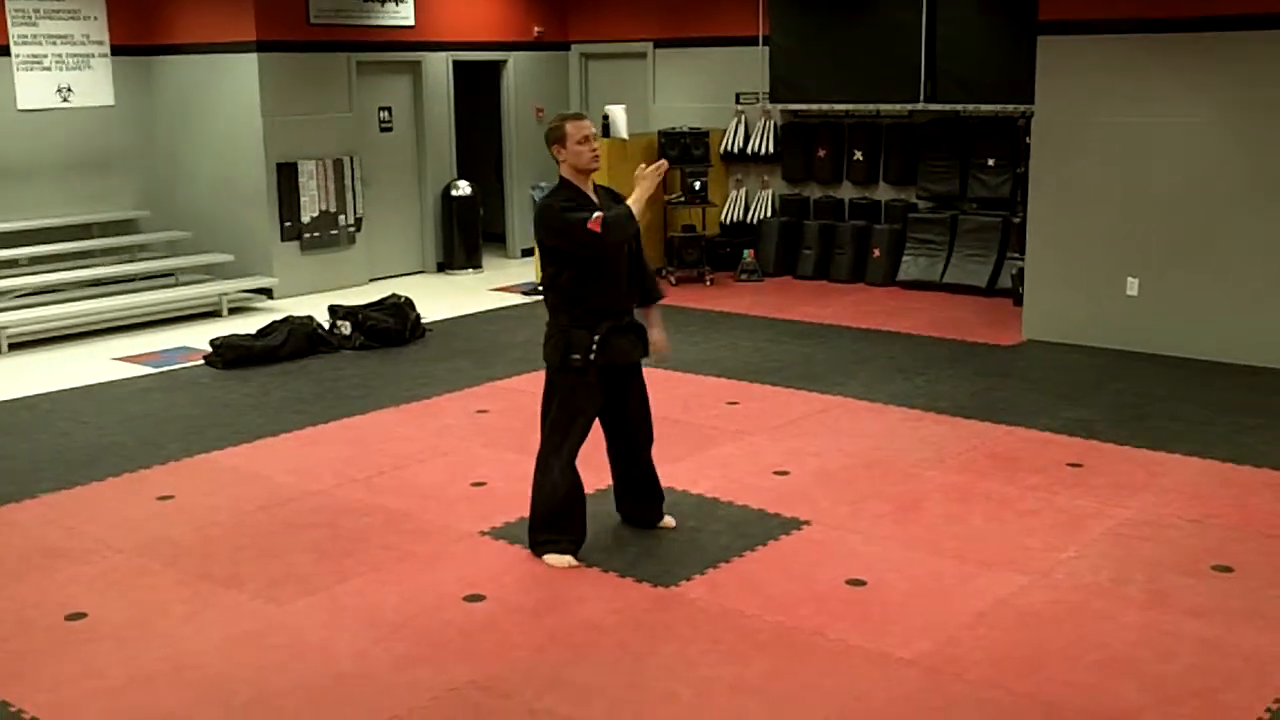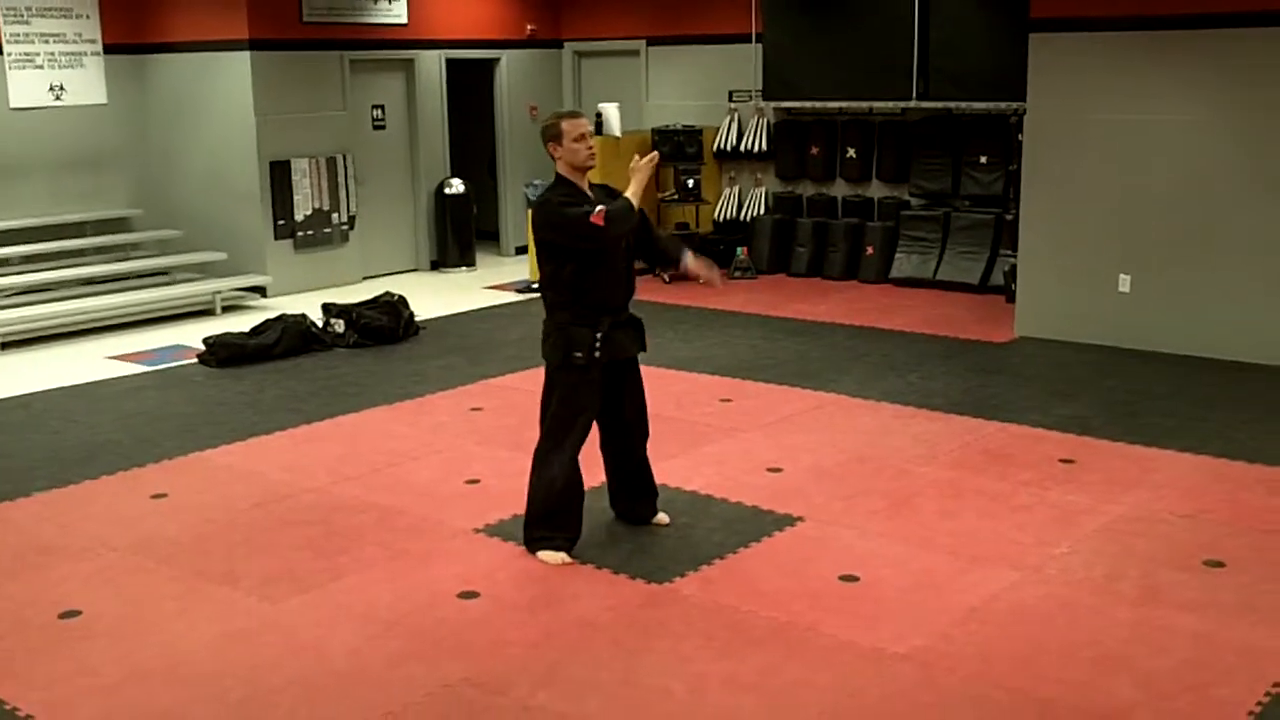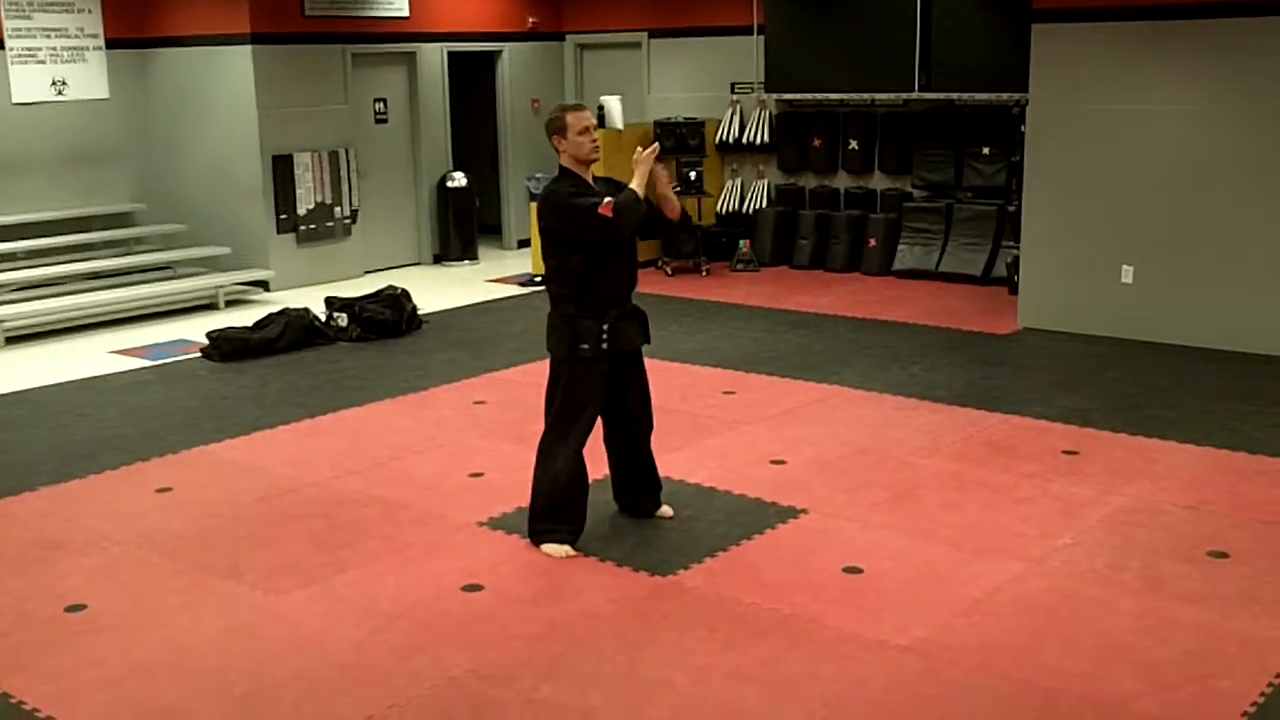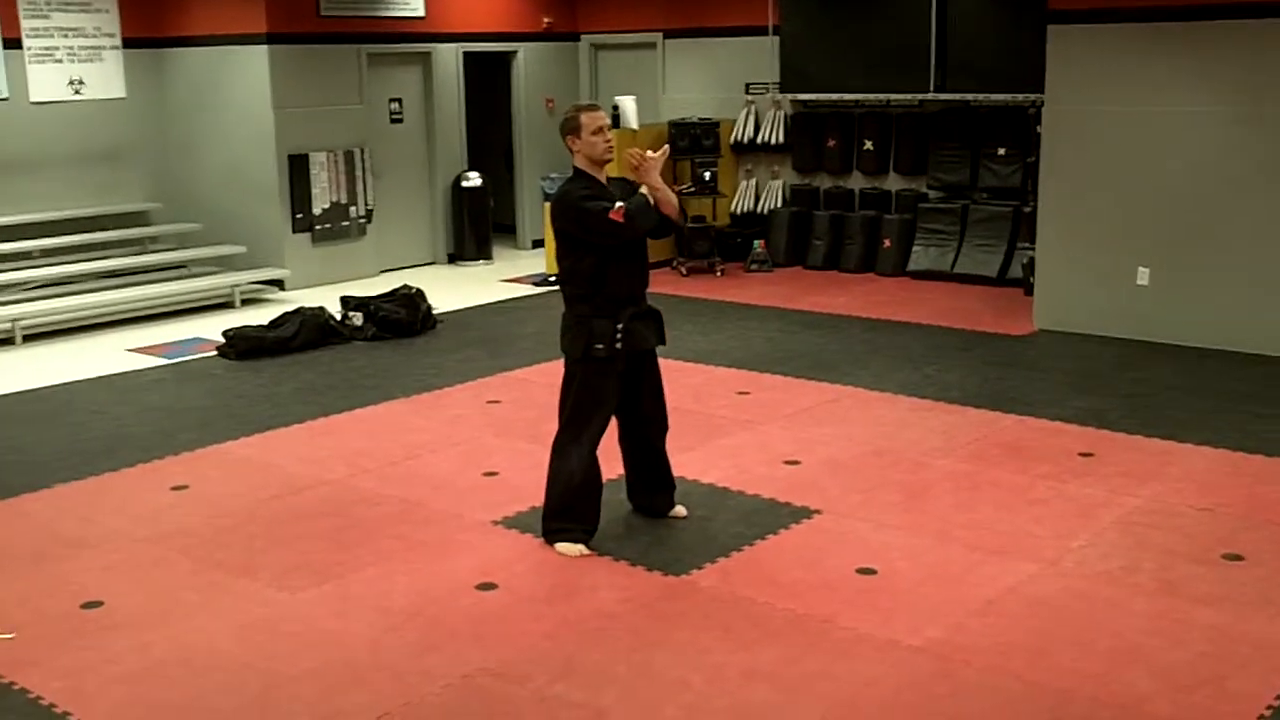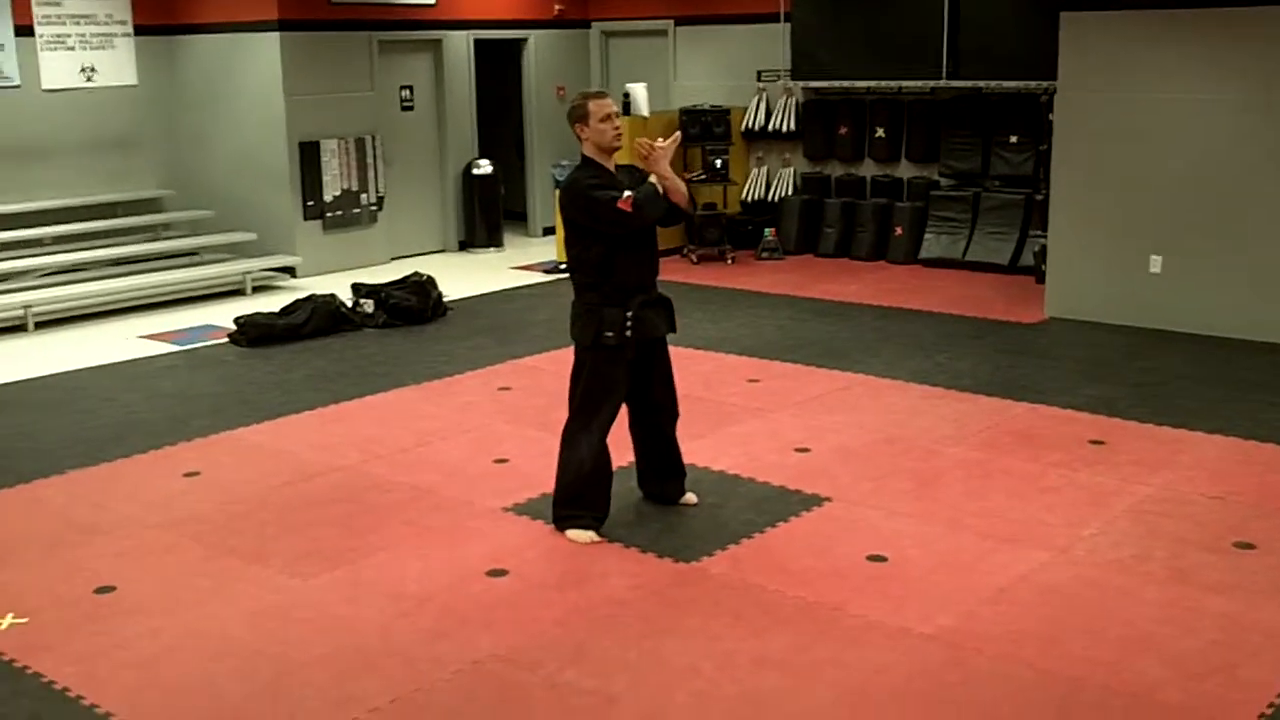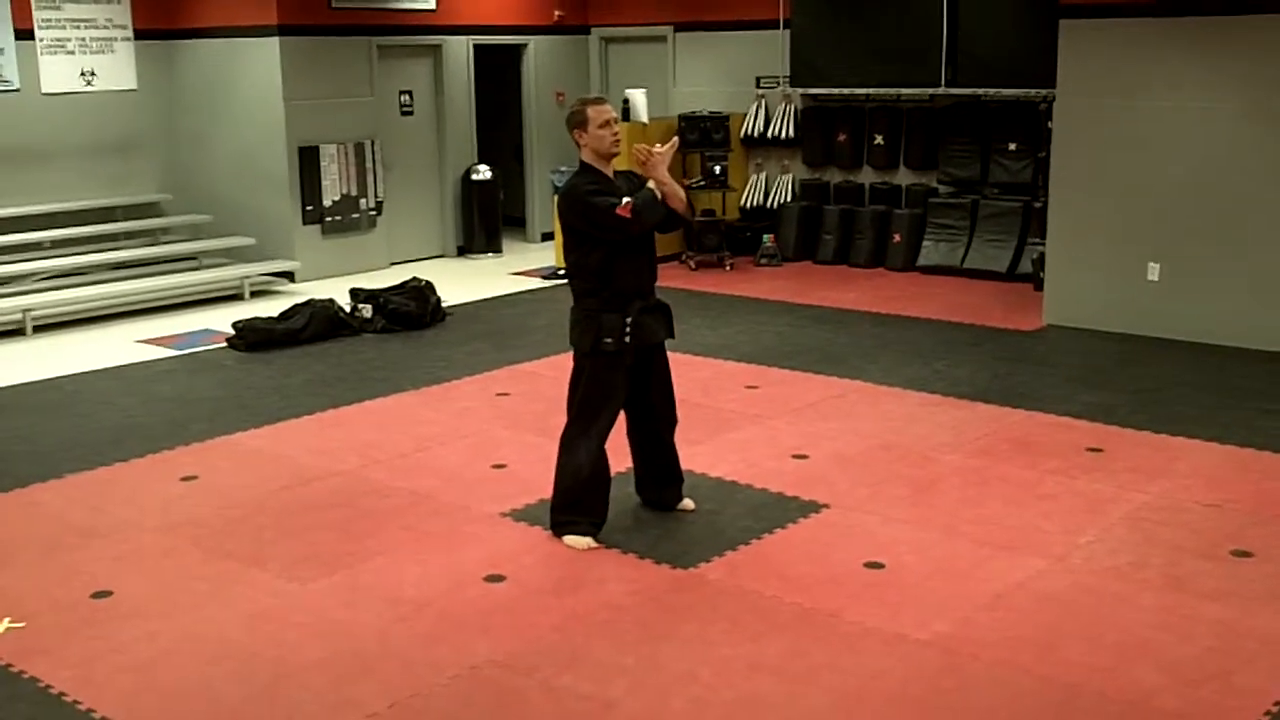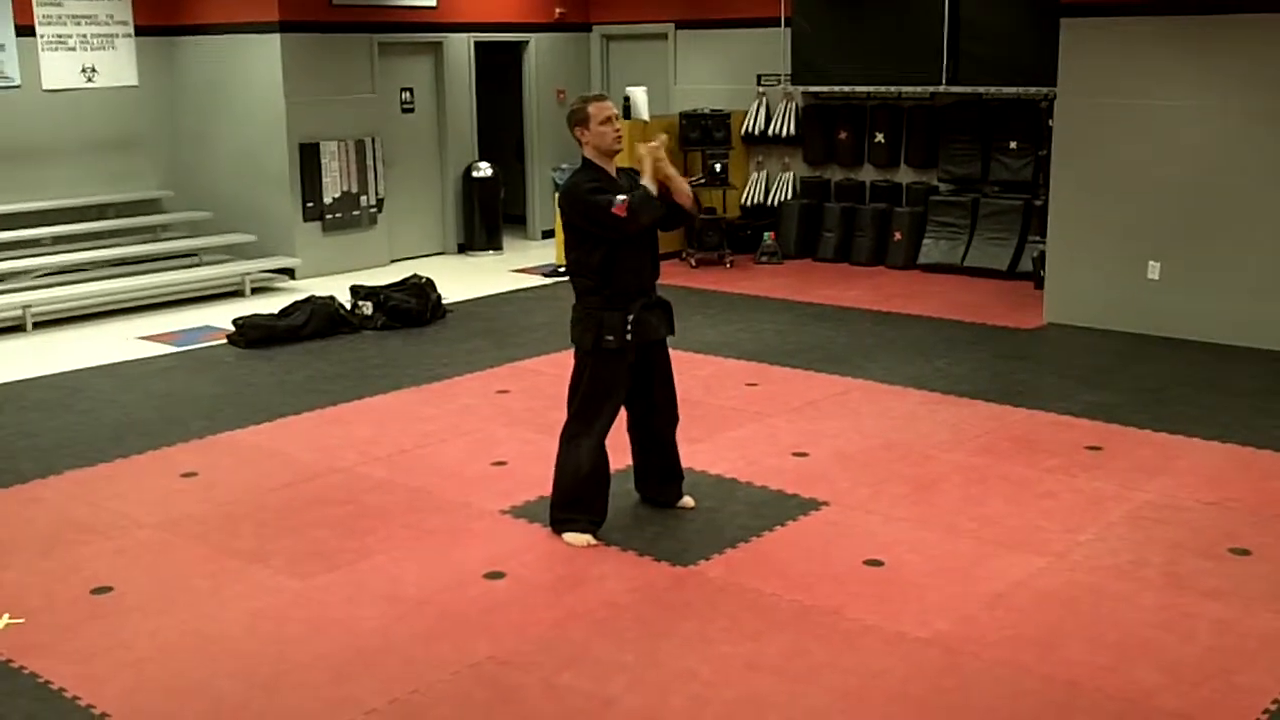
dt=0.2s
person 1, frame 1
left shoulder: (611, 200)
right shoulder: (554, 210)
left elbow: (635, 262)
right elbow: (605, 238)
left wrist: (652, 321)
right wrist: (642, 193)
left hip: (620, 335)
right hip: (575, 343)
left knee: (633, 430)
right knee: (562, 441)
left ankle: (642, 508)
right ankle: (551, 537)
person 1, frame 2
left shoulder: (607, 196)
right shoulder: (552, 206)
left elbow: (648, 239)
right elbow: (607, 230)
left wrist: (688, 261)
right wrist: (637, 185)
left hip: (617, 329)
right hip: (575, 338)
left knee: (628, 426)
right knee: (562, 437)
left ankle: (636, 505)
right ankle: (548, 533)
person 1, frame 3
left shoulder: (610, 188)
right shoulder: (558, 198)
left elbow: (657, 222)
right elbow: (615, 220)
left wrist: (663, 190)
right wrist: (640, 176)
left hip: (621, 321)
right hip: (579, 330)
left knee: (632, 418)
right knee: (567, 429)
left ankle: (639, 497)
right ankle: (551, 526)
person 1, frame 4
left shoulder: (623, 188)
right shoulder: (571, 199)
left elbow: (668, 221)
right elbow: (628, 226)
left wrist: (653, 182)
right wrist: (647, 185)
left hip: (634, 322)
right hip: (593, 330)
left knee: (647, 418)
right knee: (581, 429)
left ankle: (653, 497)
right ankle: (565, 525)
person 1, frame 5
left shoulder: (632, 176)
right shoulder: (579, 187)
left elbow: (679, 210)
right elbow: (635, 215)
left wrist: (662, 171)
right wrist: (658, 172)
left hip: (645, 309)
right hip: (603, 318)
left knee: (657, 405)
right knee: (591, 418)
left ankle: (664, 485)
right ankle: (575, 513)
person 1, frame 6
left shoulder: (630, 182)
right shoulder: (578, 193)
left elbow: (677, 216)
right elbow: (634, 221)
left wrist: (660, 177)
right wrist: (656, 179)
left hip: (643, 316)
right hip: (602, 324)
left knee: (656, 412)
right knee: (589, 423)
left ankle: (661, 490)
right ankle: (573, 518)
person 1, frame 7
left shoulder: (632, 179)
right shoulder: (579, 190)
left elbow: (684, 213)
right elbow: (630, 220)
left wrist: (666, 171)
right wrist: (649, 173)
left hip: (645, 313)
right hip: (603, 322)
left knee: (657, 409)
right knee: (589, 420)
left ankle: (661, 487)
right ankle: (573, 515)
